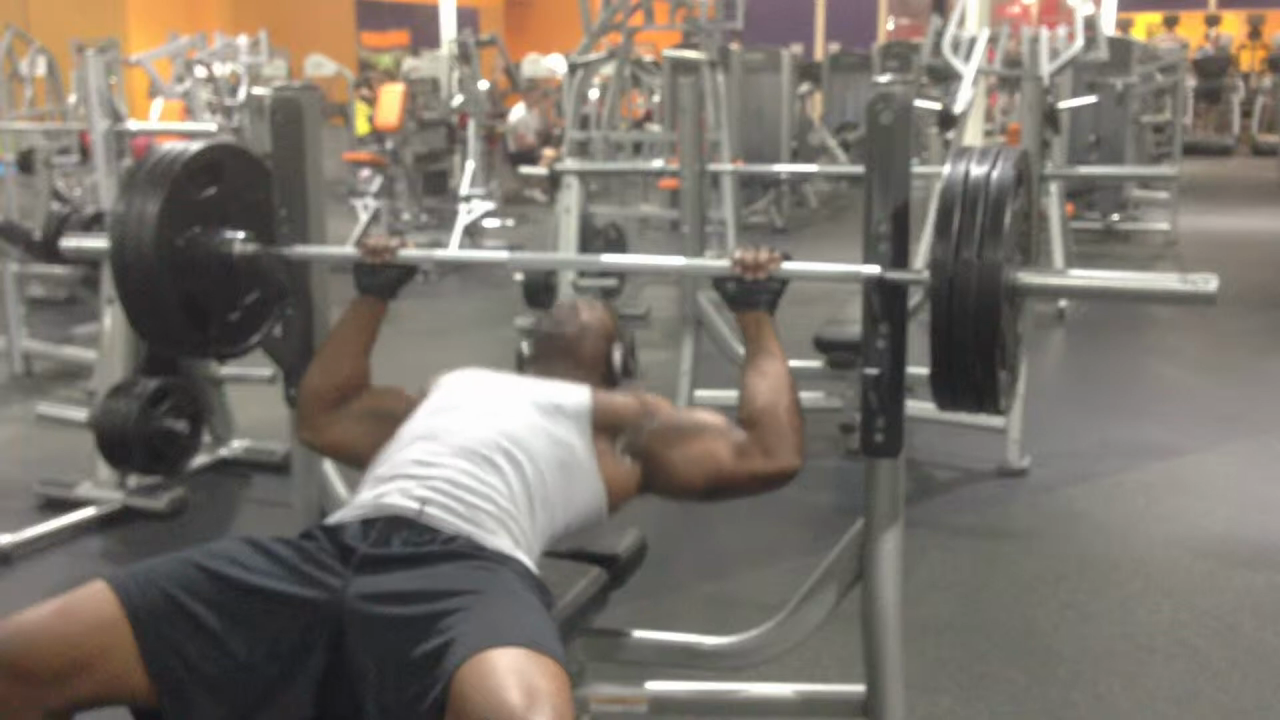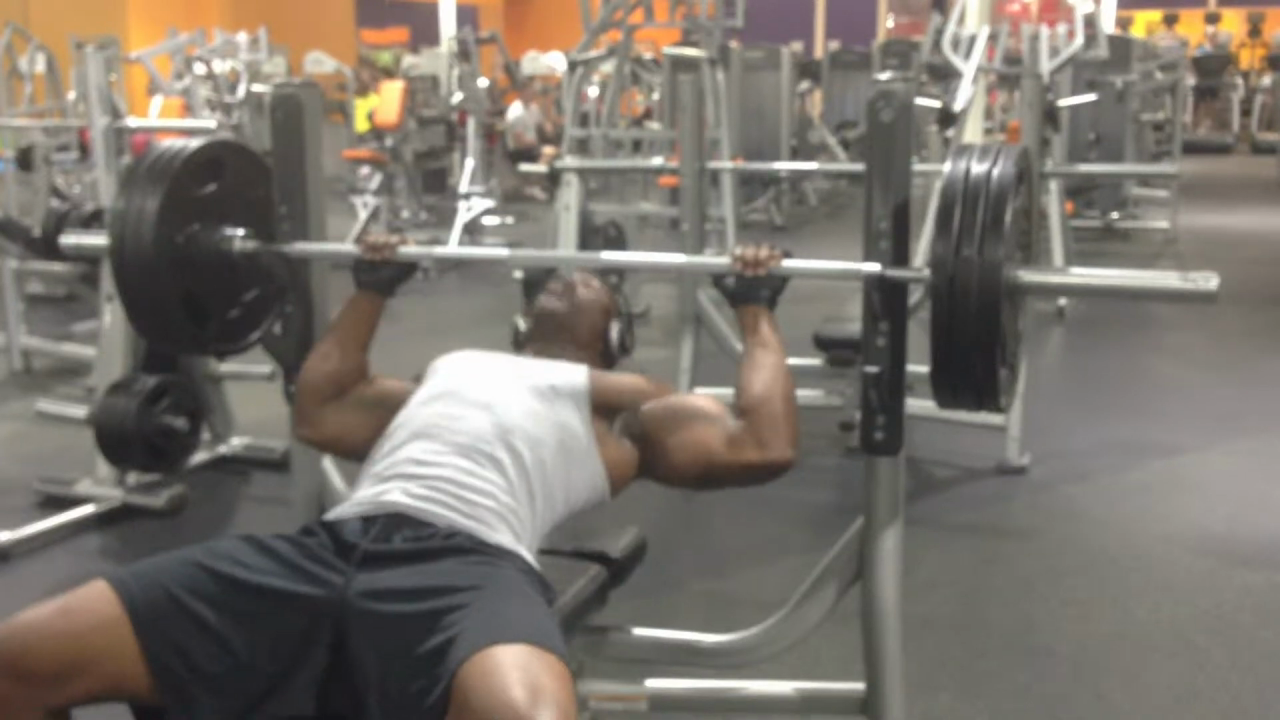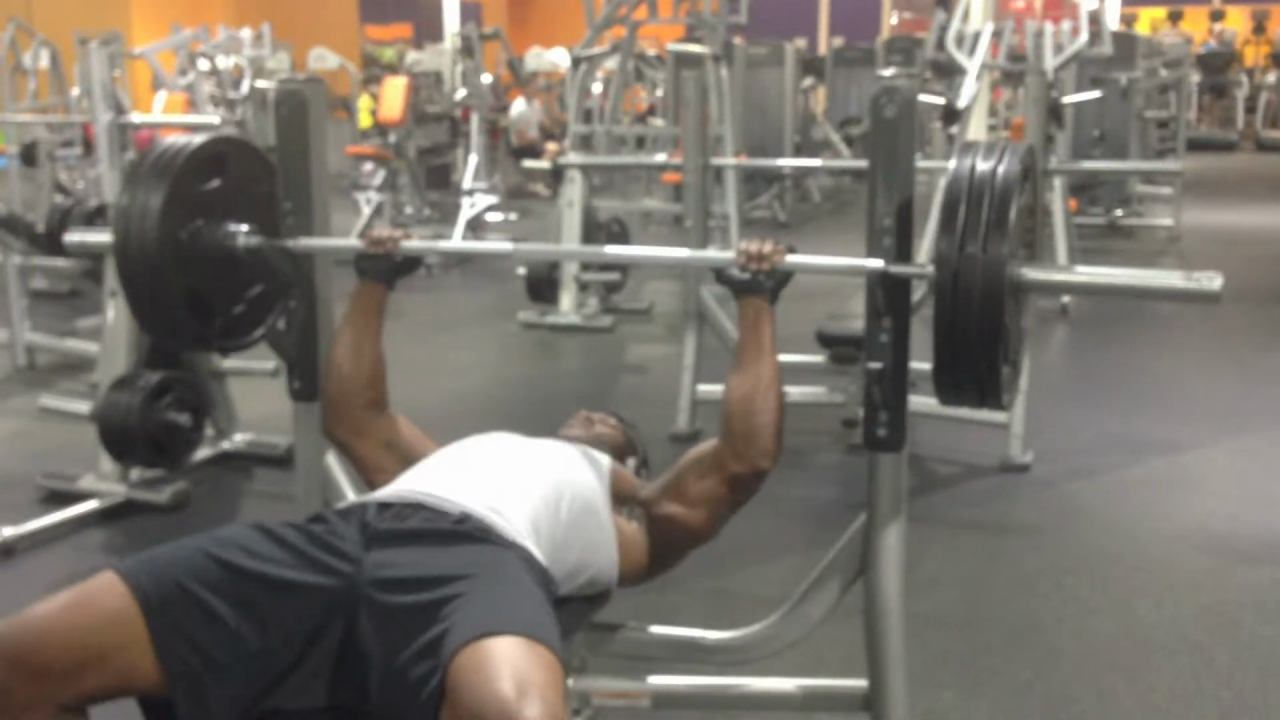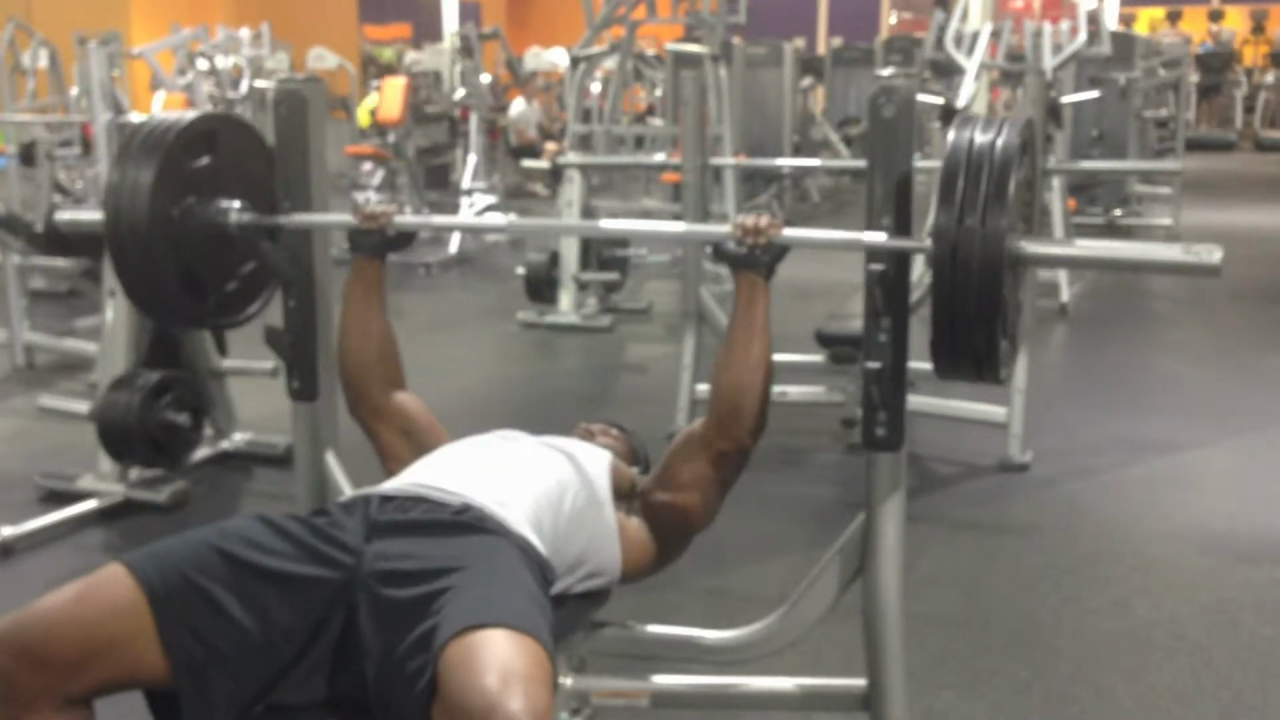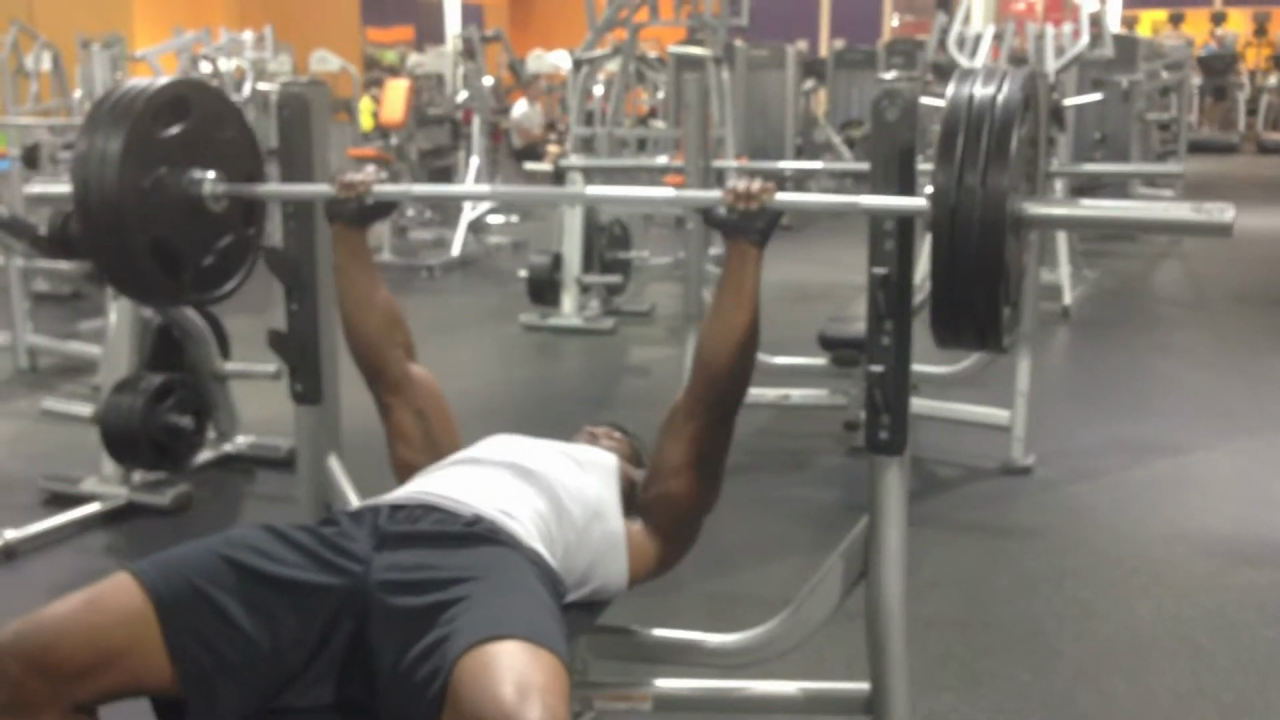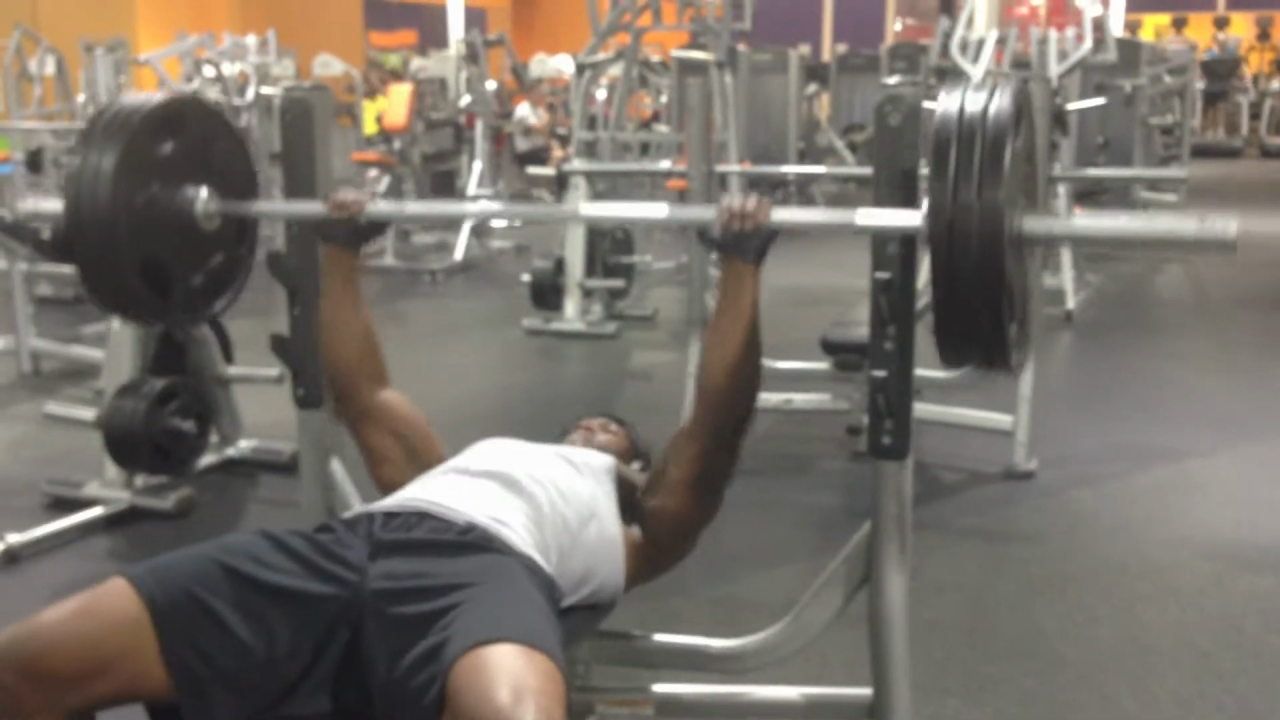
dt=0.5s
person 1, frame 1
left shoulder: (621, 419)
right shoulder: (450, 389)
left elbow: (769, 454)
right elbow: (320, 419)
left wrist: (756, 315)
right wrist: (371, 296)
left hip: (468, 572)
right hip: (325, 555)
person 1, frame 2
left shoulder: (618, 397)
right shoulder: (446, 372)
left elbow: (763, 447)
right elbow: (316, 413)
left wrist: (754, 311)
right wrist: (371, 290)
left hip: (467, 569)
right hip: (326, 551)
person 1, frame 3
left shoulder: (636, 514)
right shoulder: (469, 451)
left elbow: (748, 455)
right elbow: (351, 415)
left wrist: (756, 303)
right wrist: (374, 284)
left hip: (480, 561)
right hip: (339, 541)
person 1, frame 4
left shoulder: (640, 519)
right shoulder: (467, 452)
left elbow: (727, 433)
right elbow: (376, 395)
left wrist: (753, 280)
right wrist: (368, 260)
left hip: (482, 552)
right hip: (345, 529)
person 1, frame 5
left shoulder: (641, 525)
right shoulder: (463, 464)
left elbow: (710, 399)
right elbow: (393, 369)
left wrist: (744, 246)
right wrist: (349, 231)
right hip: (352, 540)
person 1, frame 6
left shoulder: (638, 520)
right shoulder: (462, 461)
left elbow: (717, 423)
right elbow: (362, 391)
left wrist: (740, 270)
right wrist: (341, 252)
right hip: (347, 545)
